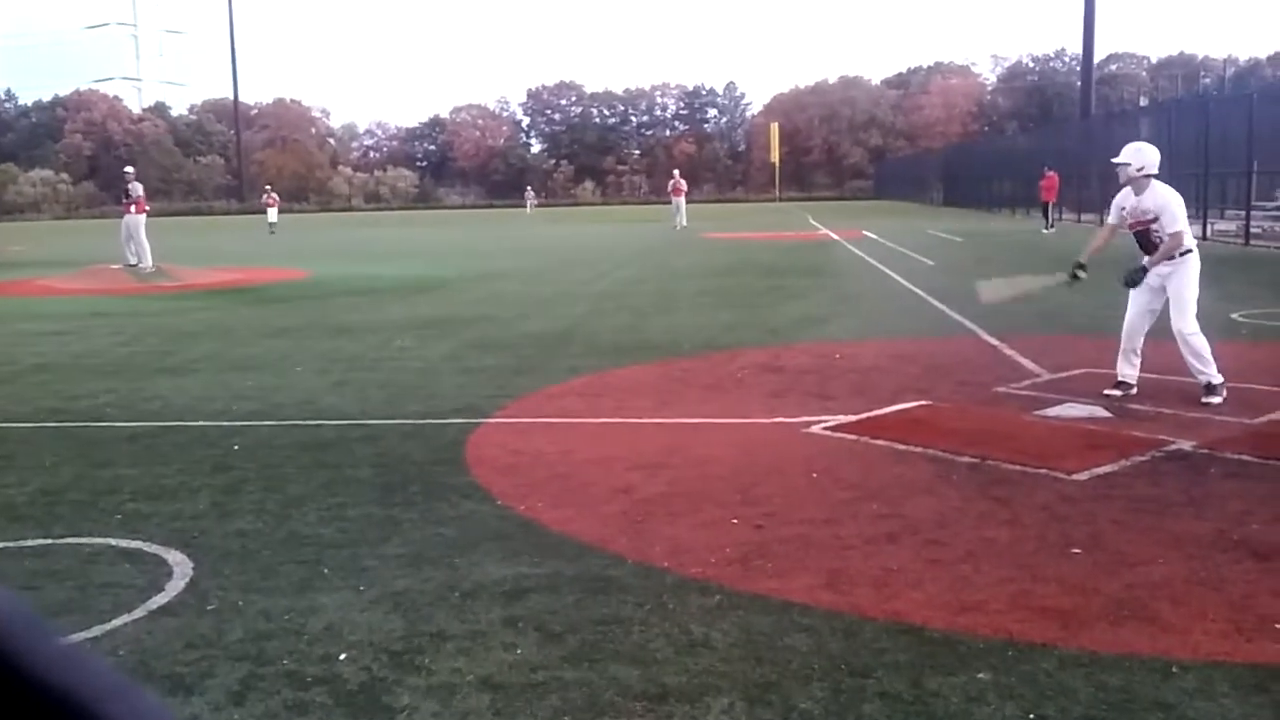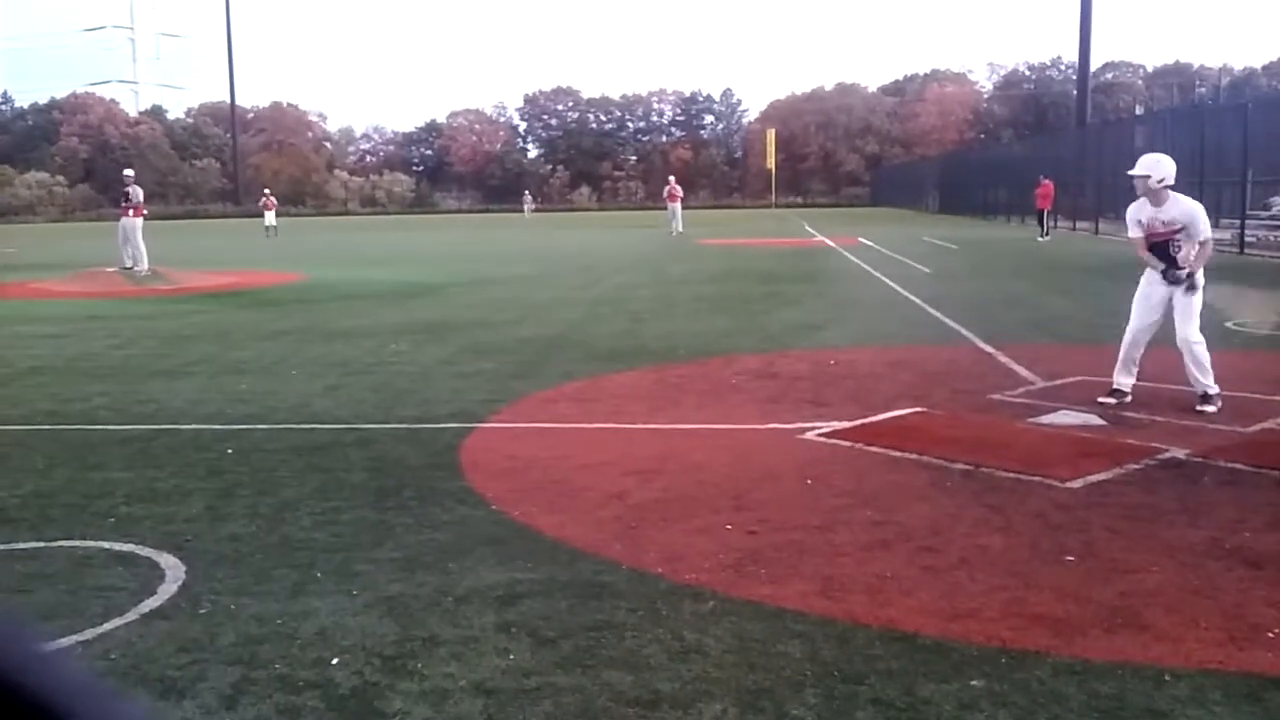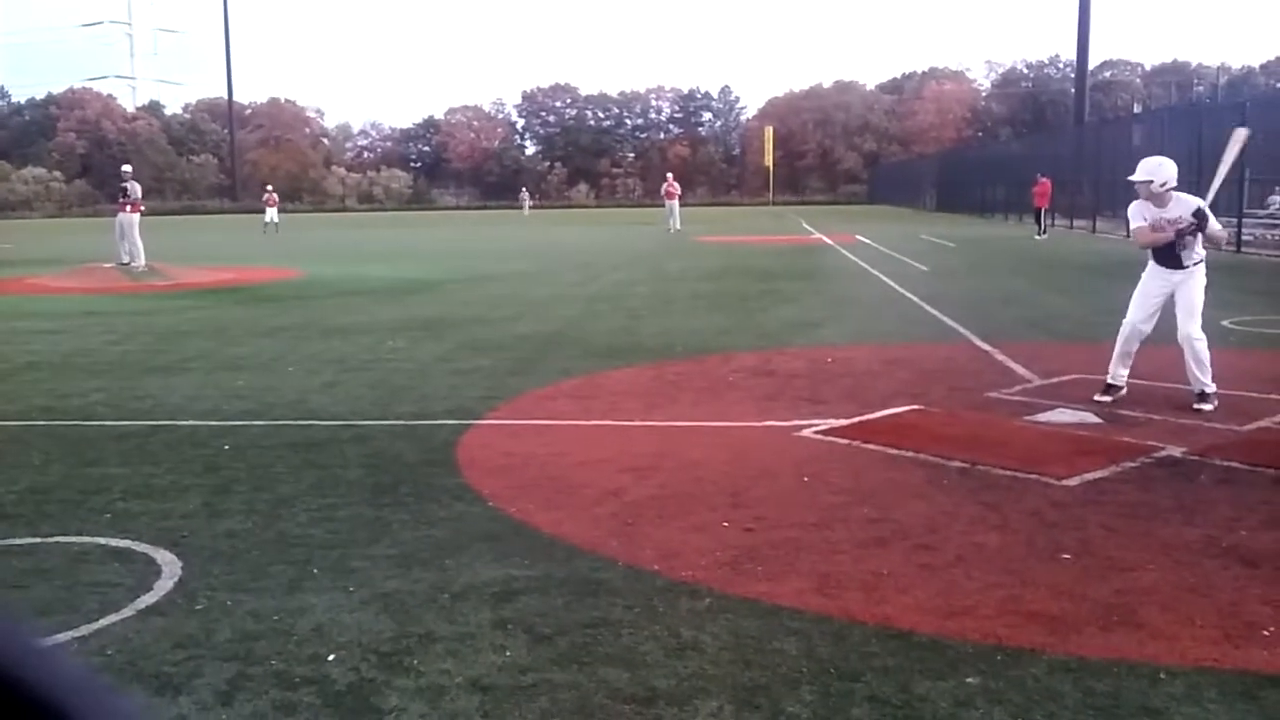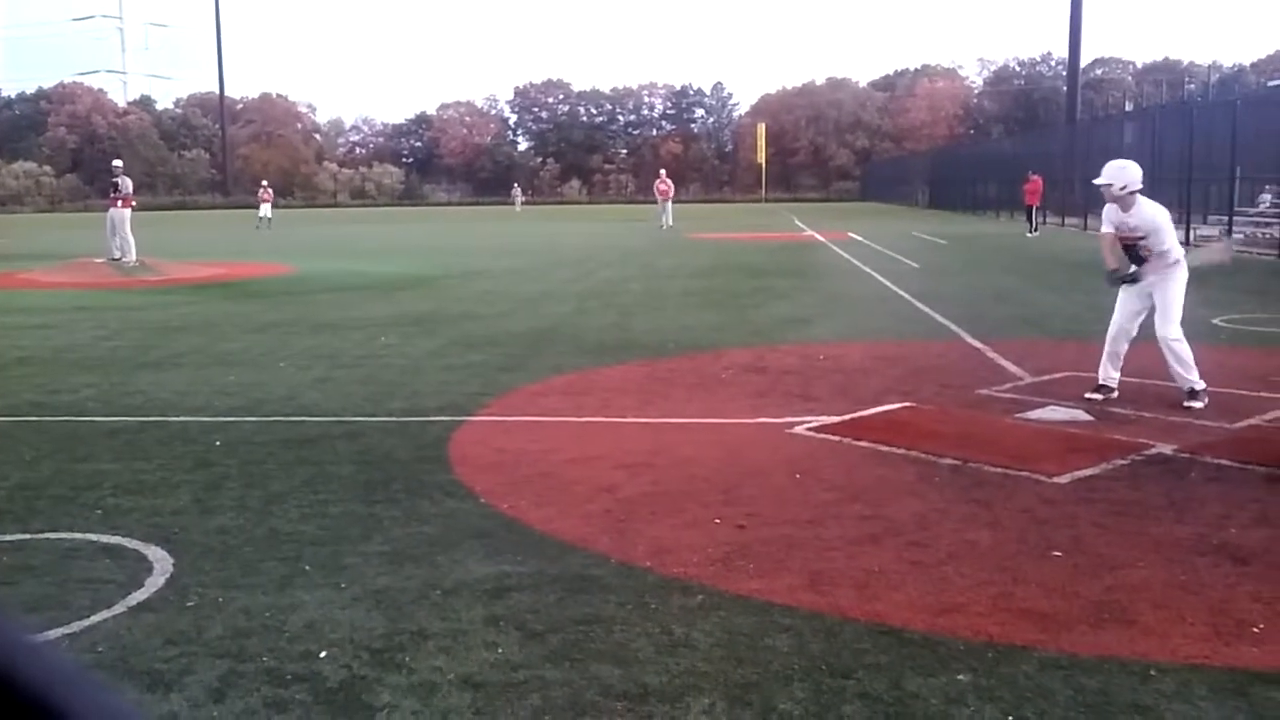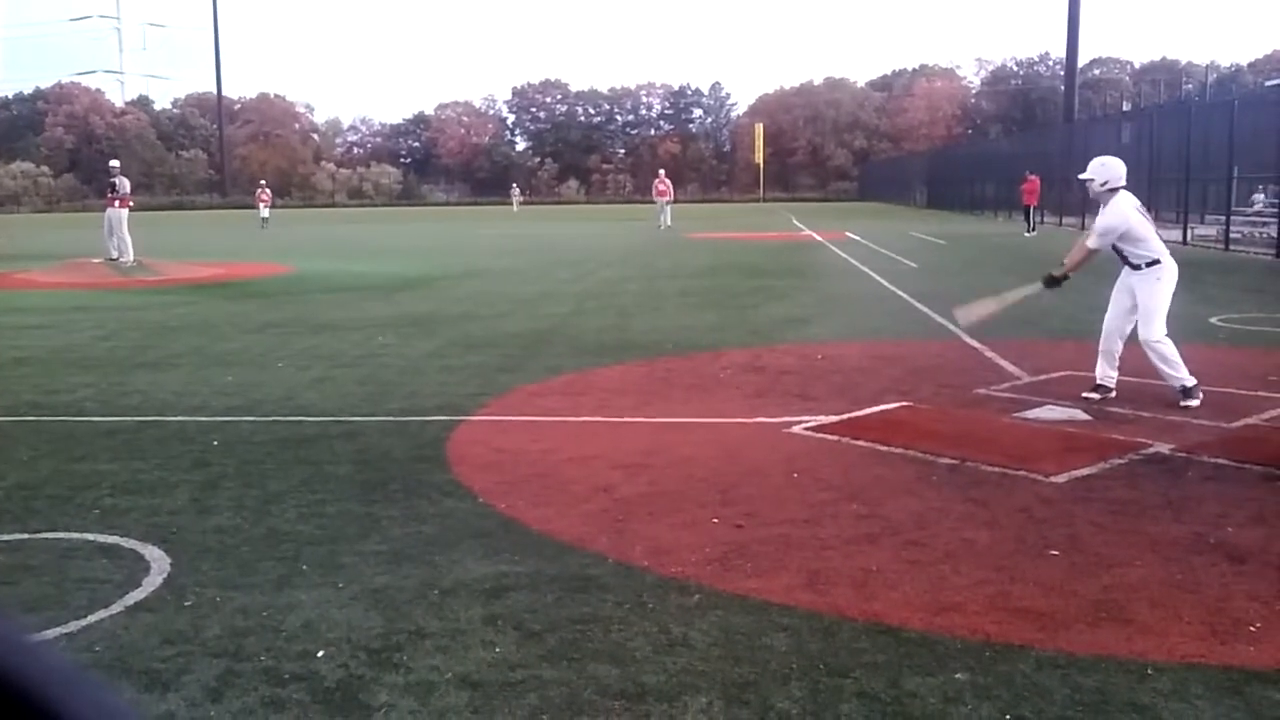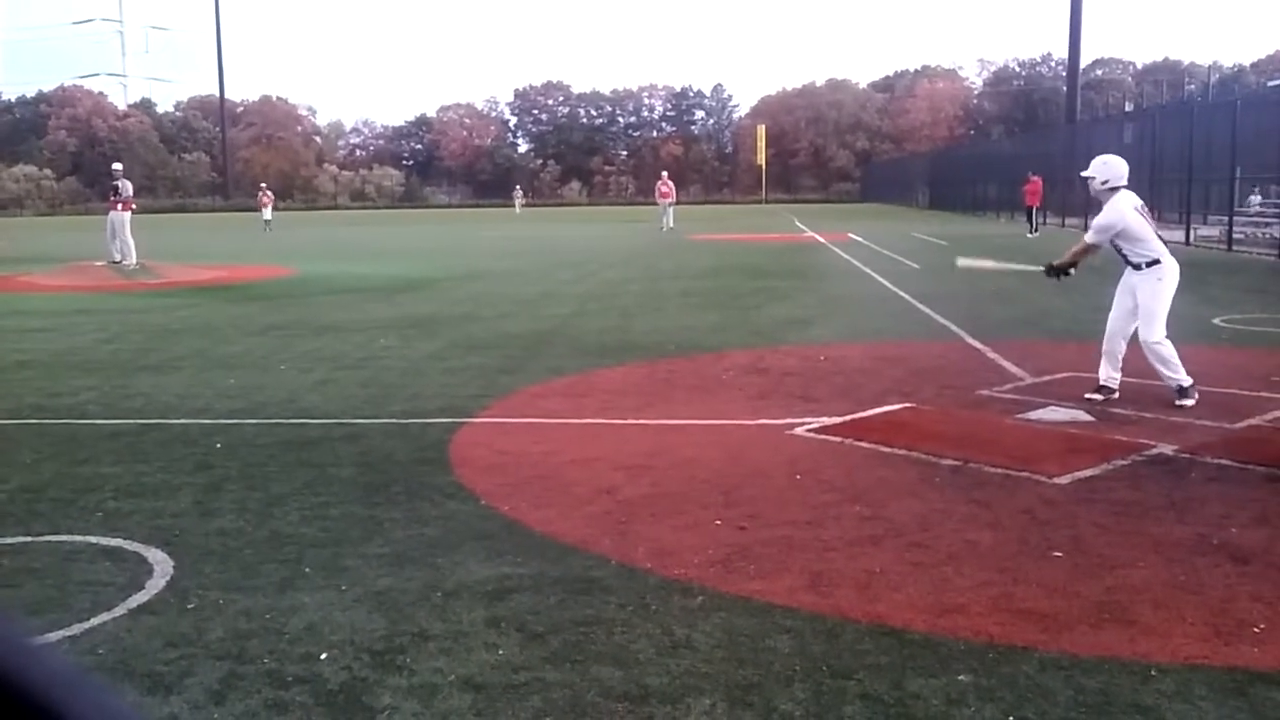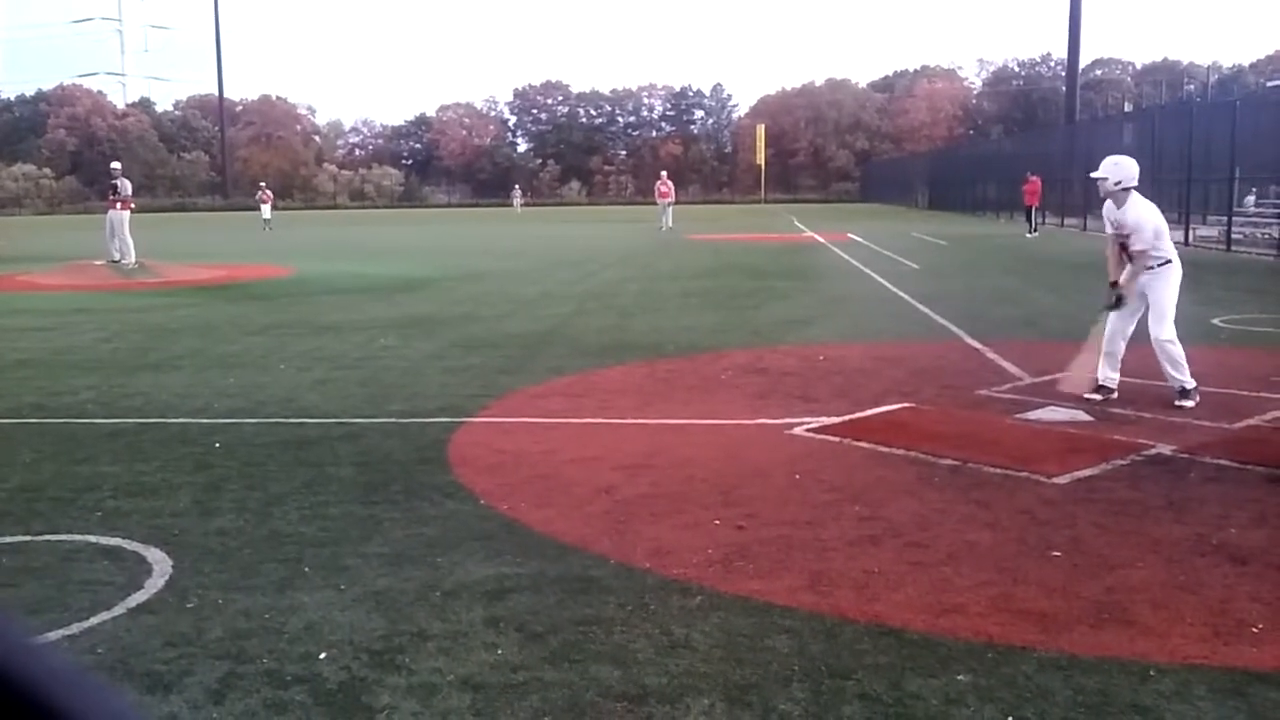
dt=0.3s
person 1, frame 1
left shoulder: (1166, 198)
right shoulder: (1122, 199)
left elbow: (1175, 242)
right elbow: (1106, 232)
left wrist: (1144, 269)
right wrist: (1082, 261)
left hip: (1181, 263)
right hip: (1149, 264)
left knee: (1183, 326)
right knee: (1133, 323)
left ankle: (1213, 382)
right ankle: (1126, 380)
person 1, frame 2
left shoulder: (1189, 208)
right shoulder: (1135, 210)
left elbow: (1206, 246)
right elbow: (1140, 249)
left wrist: (1193, 274)
right wrist: (1164, 270)
left hip: (1187, 275)
right hip: (1157, 275)
left knee: (1188, 336)
right knee: (1135, 331)
left ankle: (1209, 391)
right ankle: (1122, 387)
person 1, frame 3
left shoulder: (1192, 205)
right shoulder: (1137, 208)
left elbow: (1220, 239)
right elbow: (1143, 240)
left wrist: (1204, 227)
right wrist: (1180, 232)
left hip: (1190, 273)
right hip: (1158, 272)
left knee: (1190, 332)
right knee: (1132, 324)
left ankle: (1206, 389)
right ankle: (1116, 382)
person 1, frame 4
left shoulder: (1153, 215)
right shoulder: (1110, 210)
left elbow: (1164, 257)
right elbow: (1108, 245)
left wrist: (1141, 274)
right wrist: (1115, 271)
left hip: (1169, 273)
right hip: (1138, 272)
left knee: (1167, 333)
right knee: (1119, 327)
left ankle: (1195, 387)
right ankle: (1107, 383)
person 1, frame 5
left shoulder: (1113, 217)
right shoulder: (1121, 198)
left elbow: (1086, 252)
right elbow: (1088, 239)
left wrist: (1058, 275)
right wrist: (1064, 268)
left hip: (1157, 273)
right hip: (1133, 271)
left knee: (1151, 335)
right knee: (1113, 326)
left ankle: (1188, 386)
right ankle: (1106, 382)
person 1, frame 6
left shoulder: (1112, 215)
right shoulder: (1125, 197)
left elbow: (1085, 247)
right elbow: (1096, 240)
left wrist: (1058, 264)
right wrist: (1072, 262)
left hip: (1158, 273)
right hip: (1136, 272)
left knee: (1150, 336)
right knee: (1116, 328)
left ankle: (1184, 385)
right ankle: (1109, 384)
person 1, frame 7
left shoulder: (1142, 213)
right shoulder: (1109, 207)
left elbow: (1140, 260)
right elbow: (1113, 247)
left wrist: (1124, 293)
right wrist: (1114, 283)
left hip: (1163, 272)
right hip: (1134, 273)
left knee: (1161, 333)
right knee: (1115, 328)
left ankle: (1187, 387)
right ankle: (1107, 383)
